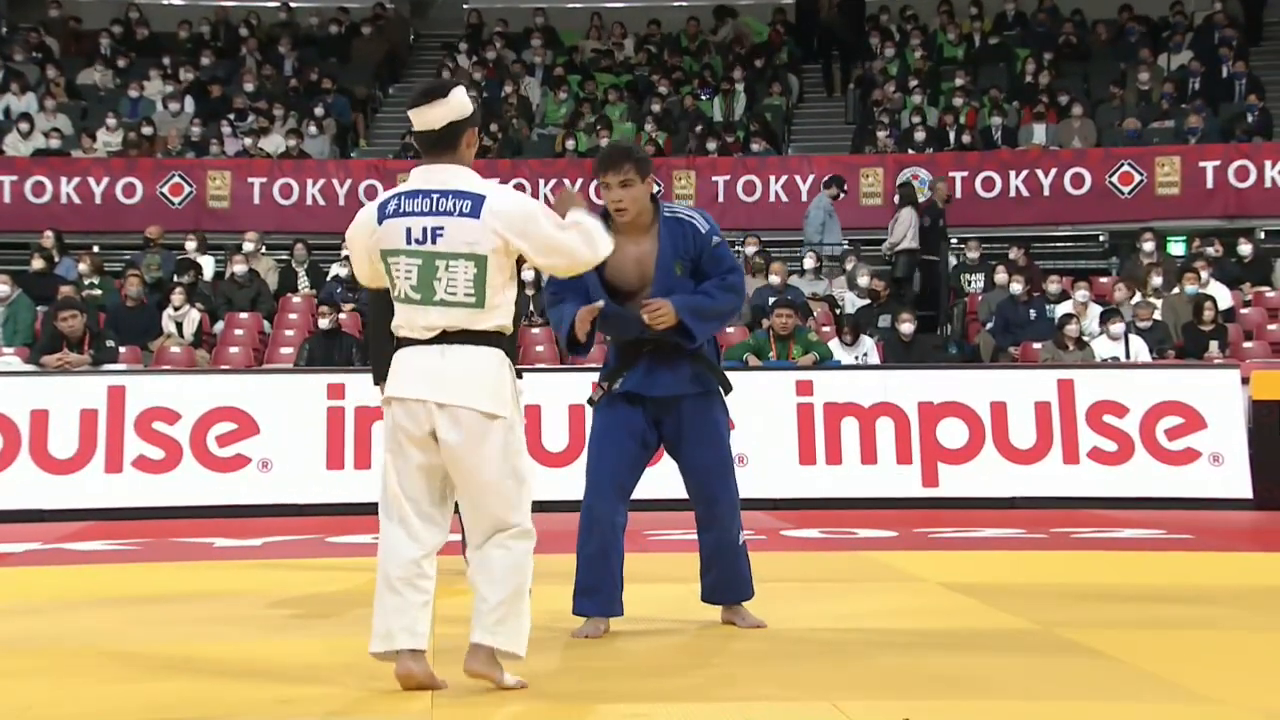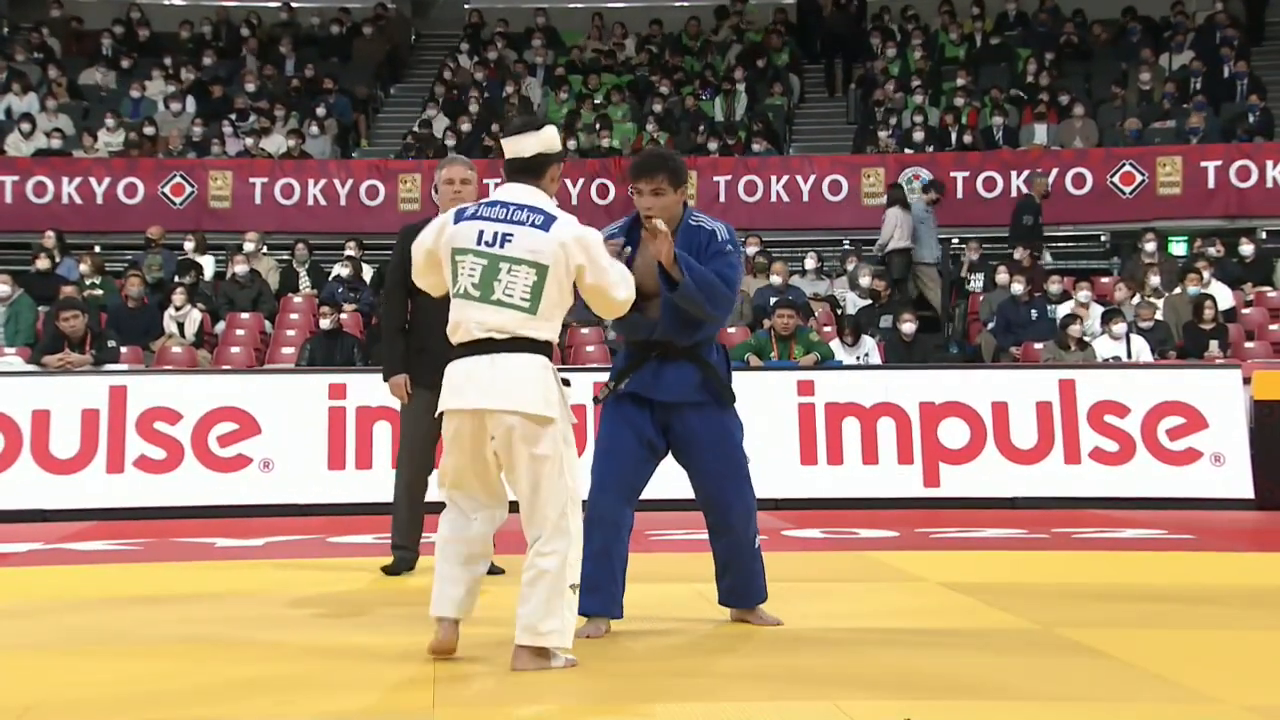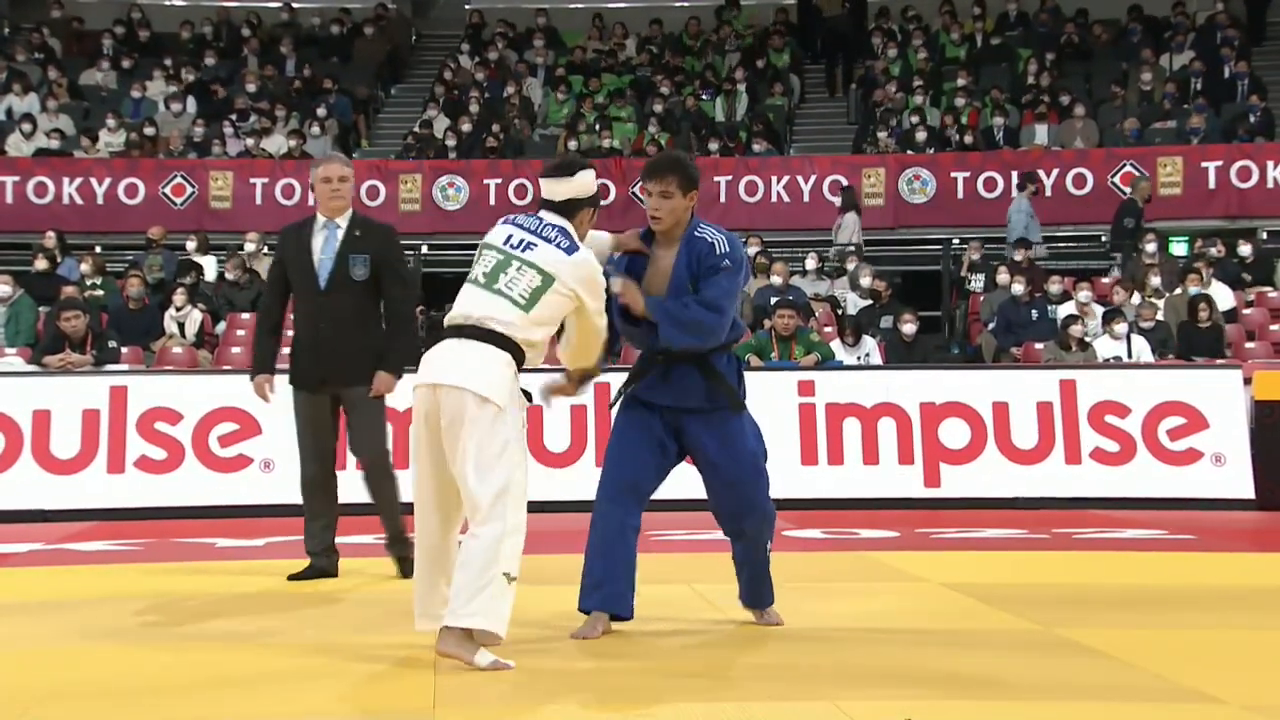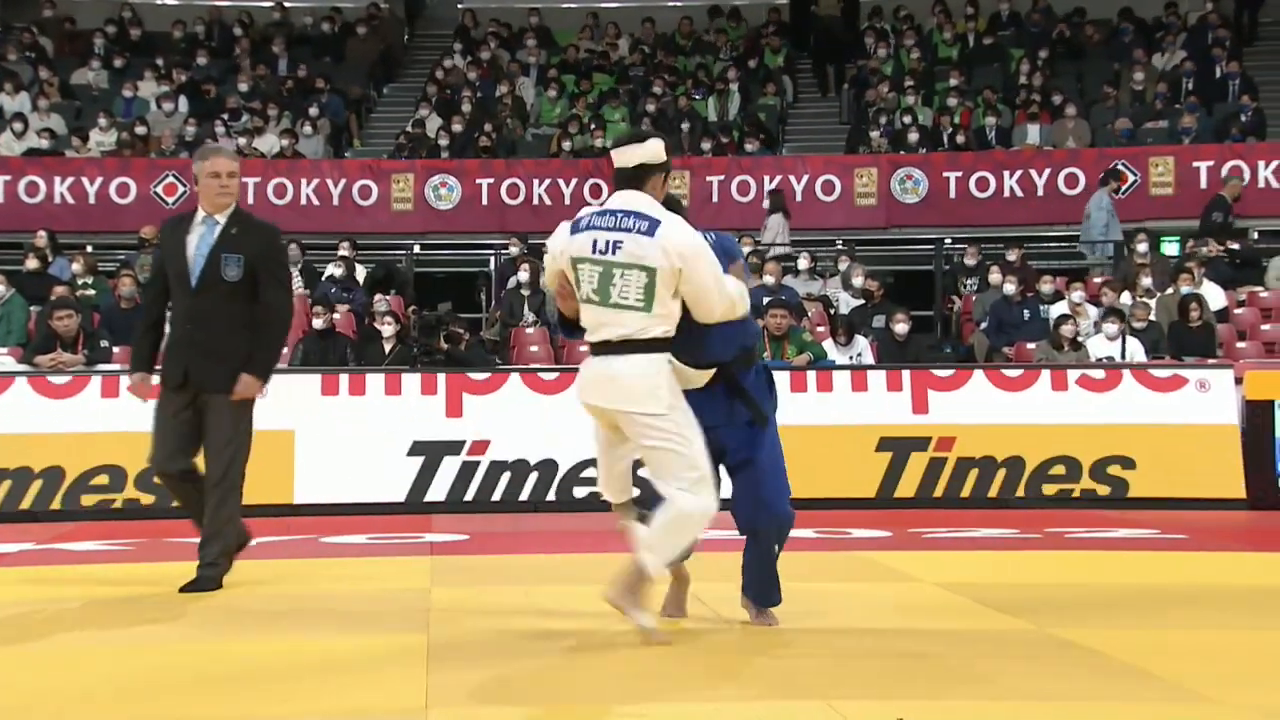
dt=0.7s
person 1, frame 1
left shoulder: (379, 211)
right shoulder: (501, 204)
left elbow: (367, 270)
right elbow: (578, 251)
right wrist: (576, 215)
left hip: (409, 375)
right hip: (477, 375)
left knee: (410, 524)
right knee: (503, 525)
left ankle: (406, 650)
right ankle: (485, 645)
person 1, frame 2
left shoulder: (454, 222)
right shoulder: (569, 231)
left elbow: (425, 276)
right elbow: (616, 300)
right wrist: (594, 252)
left hip: (464, 377)
right hip: (525, 381)
left knee: (467, 507)
right knee: (552, 518)
left ankle: (447, 620)
right ankle: (535, 642)
person 1, frame 3
left shoulder: (508, 225)
right shoulder: (583, 265)
right elbow: (586, 345)
left wrist: (613, 243)
right wrist: (575, 375)
left hip: (438, 362)
right hip: (486, 372)
left knee: (440, 509)
right knee: (495, 508)
left ankle: (445, 619)
right ankle: (463, 629)
person 1, frame 4
left shoulder: (574, 227)
right shoulder: (675, 232)
left elbow: (556, 278)
right elbow: (717, 305)
right wrist: (734, 281)
left hip: (599, 375)
right hip: (646, 379)
left knee: (618, 432)
right knee: (692, 491)
left ankle: (617, 502)
right ankle: (631, 582)
person 2, frame 1
left shoulder: (691, 228)
left elbow: (729, 289)
right elbow: (559, 296)
left wrist: (682, 309)
right wrist: (575, 322)
left hip: (689, 372)
right hip: (626, 373)
left knee: (716, 491)
right knee: (603, 495)
left ankle: (731, 600)
right ankle: (597, 608)
person 2, frame 2
left shoulder: (712, 237)
right shoulder: (617, 236)
left elbow: (719, 302)
left wrist: (673, 260)
left hip: (696, 378)
right hip: (636, 378)
left knee: (731, 496)
right knee: (608, 496)
left ankle: (745, 600)
right ankle: (599, 609)
person 2, frame 3
left shoulder: (721, 250)
right shoulder: (635, 249)
left elbow: (710, 324)
right elbow: (608, 309)
left wrist: (646, 309)
left hip: (710, 388)
right hip: (651, 386)
left knee: (748, 500)
right knee: (618, 495)
left ankle: (757, 598)
right ankle: (603, 609)
person 2, frame 4
left shoulder: (719, 250)
left hip: (742, 398)
right hip: (684, 395)
left knee: (770, 506)
left ankle: (757, 596)
right ankle: (678, 575)
person 3, frame 1
left shoulder: (479, 240)
right shoulder: (395, 239)
left elbow: (503, 311)
right elbow: (377, 312)
left wrist: (503, 370)
right wrist: (385, 375)
left hip: (473, 371)
right hip: (411, 371)
person 3, frame 2
right shoulder: (412, 238)
right elbow: (393, 308)
right wrist: (394, 366)
right hip: (424, 369)
right knee: (413, 461)
right ankle: (403, 549)
person 3, frame 3
left shoulder: (379, 237)
right shoulder: (291, 237)
left elbow: (401, 308)
right elbow: (271, 308)
left wrist: (391, 365)
right wrist: (262, 365)
left hip: (362, 368)
right hip: (310, 370)
left knee: (373, 457)
right knee: (315, 468)
left ankle: (399, 542)
right ankle: (322, 556)
person 3, frame 4
left shoulder: (261, 236)
right shoulder: (173, 230)
left elbow: (278, 312)
right elbow: (154, 302)
left wrist: (258, 371)
right wrist: (142, 361)
left hip: (231, 374)
right hip: (180, 372)
left knee: (223, 471)
right knee: (167, 465)
left ankle: (213, 566)
right ankle: (229, 533)
